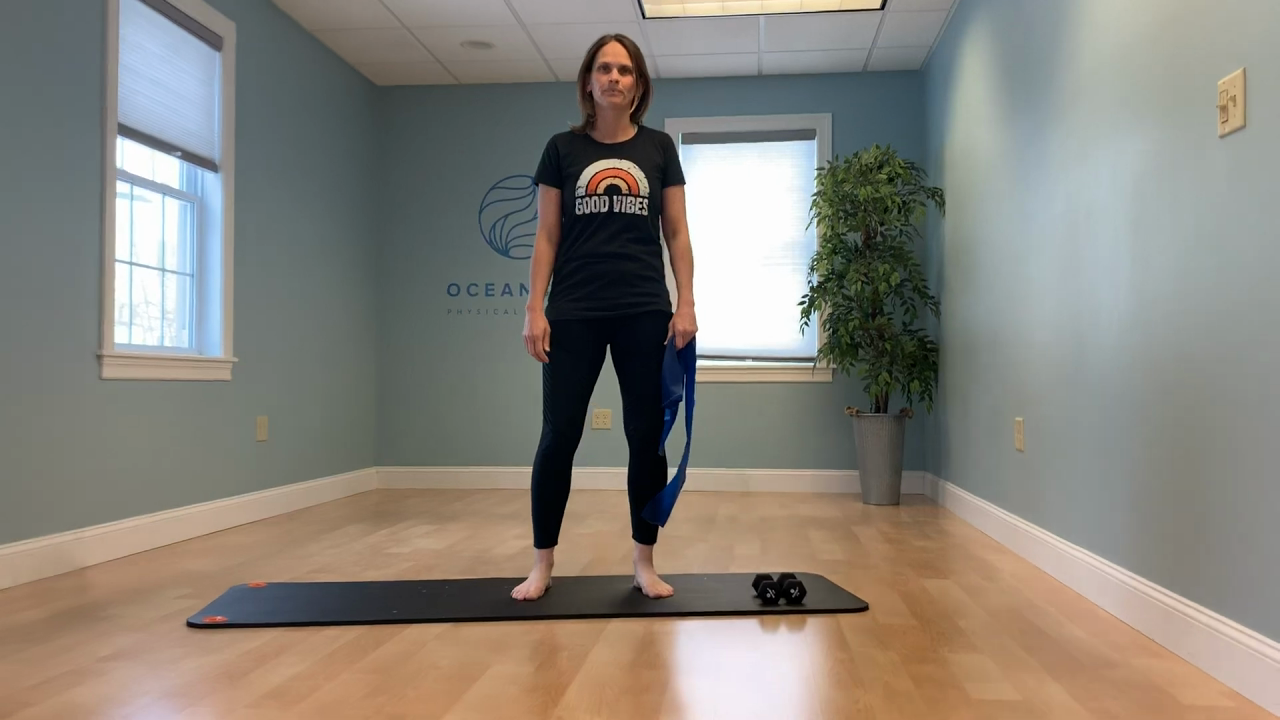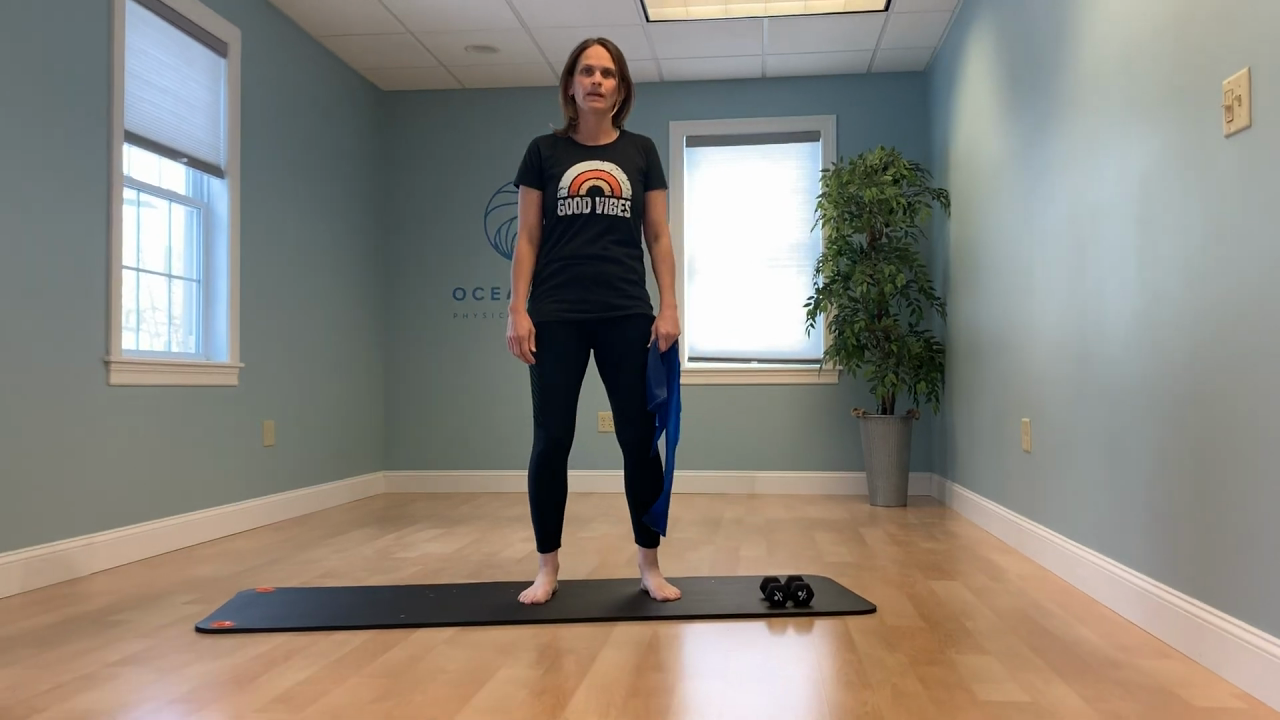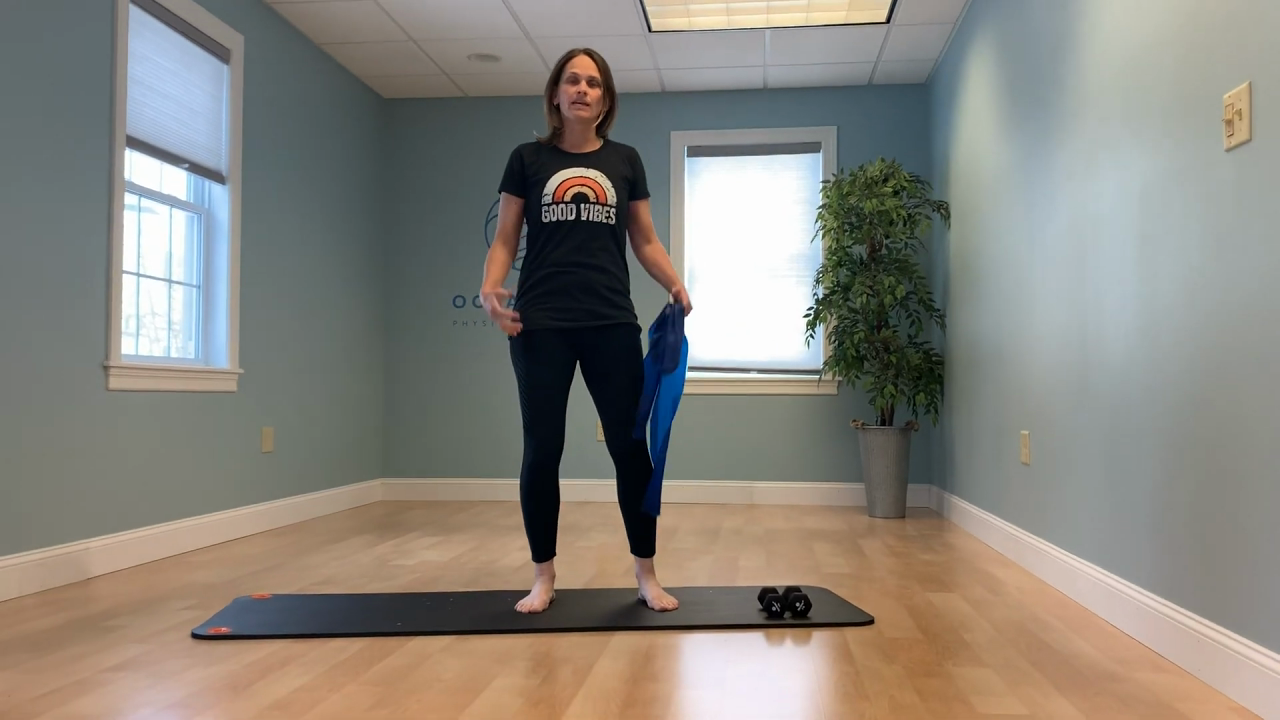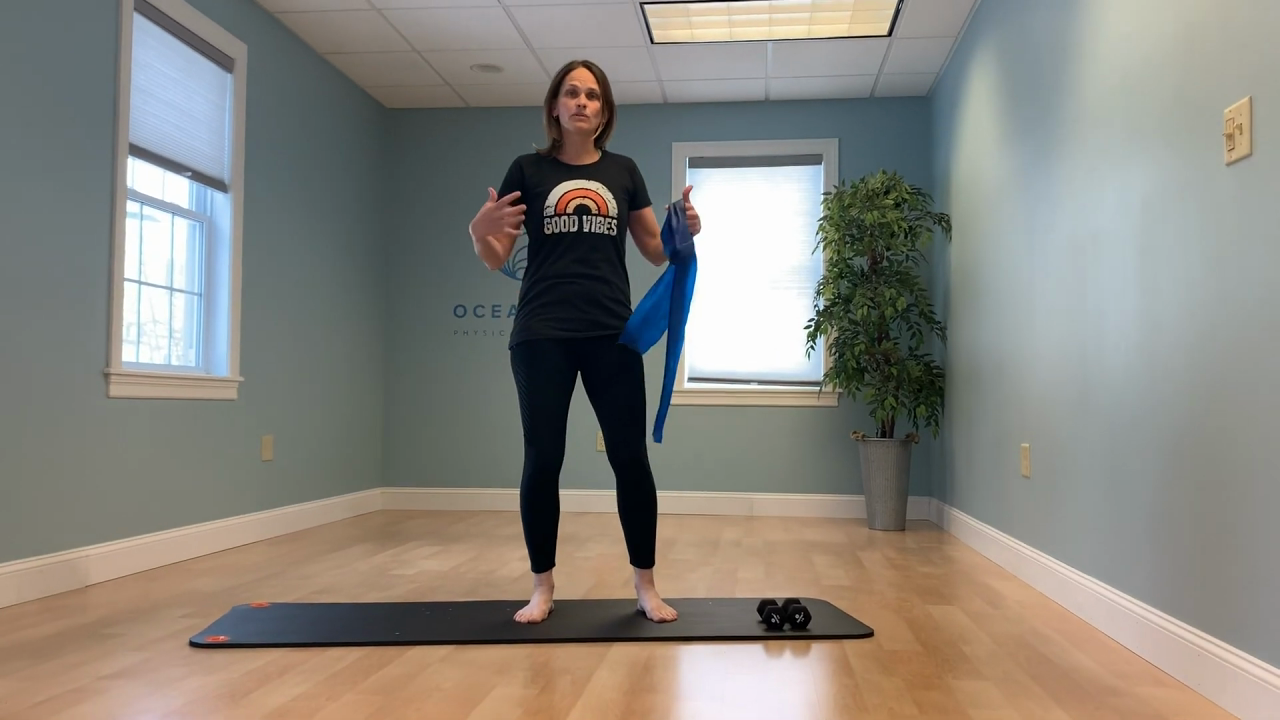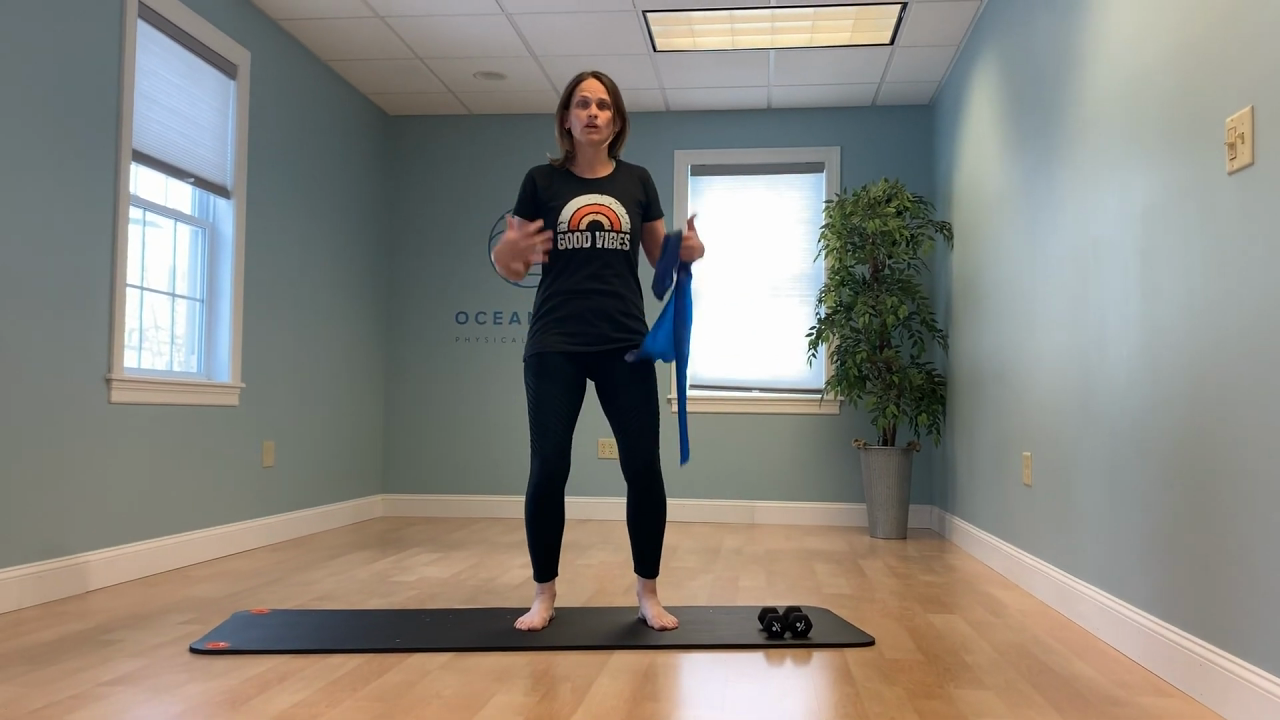
dt=0.4s
person 1, frame 1
left shoulder: (659, 147)
right shoulder: (562, 149)
left elbow: (676, 233)
right elbow: (547, 236)
left wrist: (685, 304)
right wrist: (535, 309)
left hip: (643, 313)
right hip: (573, 313)
left knee: (646, 437)
right knee: (558, 436)
left ankle: (644, 563)
right ankle: (542, 564)
person 1, frame 2
left shoulder: (641, 151)
right shoulder: (544, 151)
left elbow: (658, 237)
right elbow: (528, 237)
left wrist: (668, 307)
right wrist: (517, 309)
left hip: (627, 315)
right hip: (556, 315)
left knee: (640, 439)
right knee: (551, 441)
left ankle: (649, 565)
right ankle: (547, 568)
person 1, frame 3
left shoulder: (625, 160)
right shoulder: (527, 158)
left elbow: (645, 241)
right elbow: (504, 240)
left wrist: (674, 284)
right wrist: (490, 287)
left hip: (612, 322)
right hip: (540, 323)
left knee: (631, 446)
right knee: (541, 450)
left ankle: (647, 575)
right ankle: (543, 577)
person 1, frame 4
left shoulder: (623, 171)
right shoulder: (527, 169)
left elbow: (654, 249)
right elbow: (496, 255)
left wrist: (684, 229)
right wrist: (480, 228)
left hip: (612, 332)
right hip: (542, 333)
left knee: (630, 456)
right knee: (542, 459)
left ankle: (645, 586)
right ankle: (542, 587)
person 1, frame 5
left shoulder: (637, 181)
right shoulder: (541, 181)
left elbow: (661, 259)
right elbow: (515, 269)
left wrist: (688, 252)
right wrist: (504, 250)
left hip: (625, 344)
right hip: (555, 345)
left knee: (644, 466)
right knee: (548, 469)
left ankle: (648, 593)
right ankle: (543, 594)
